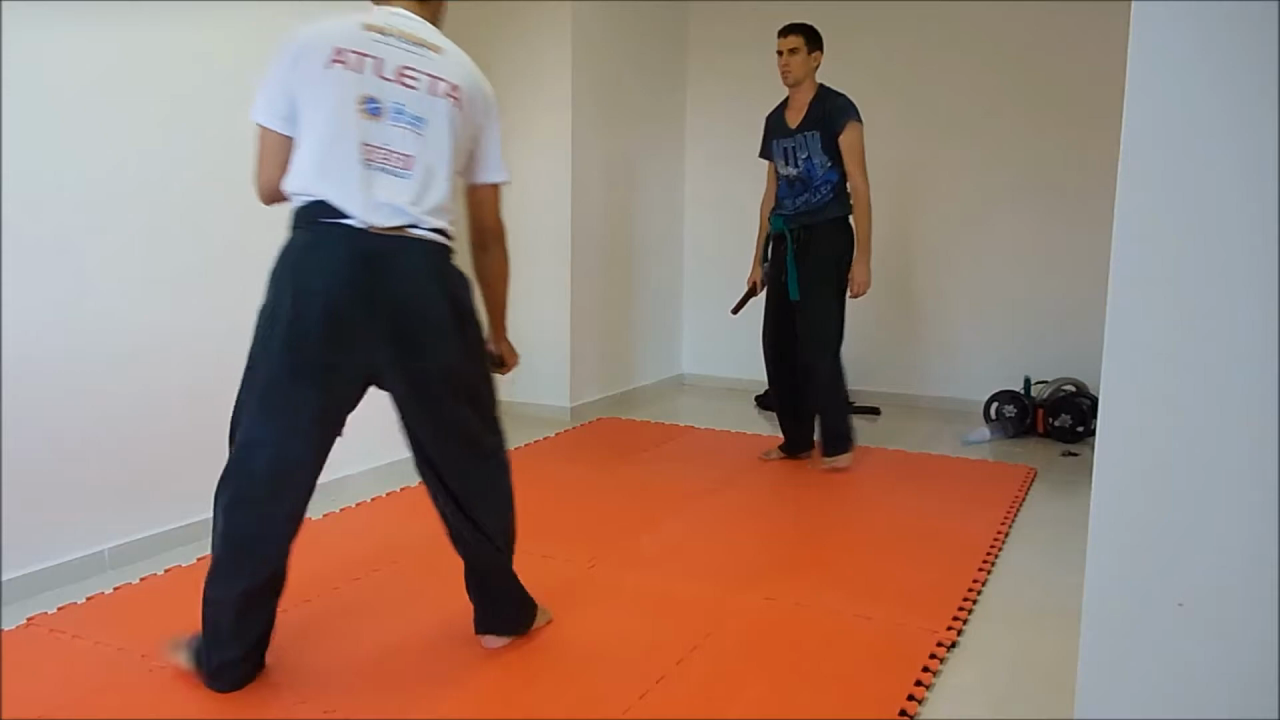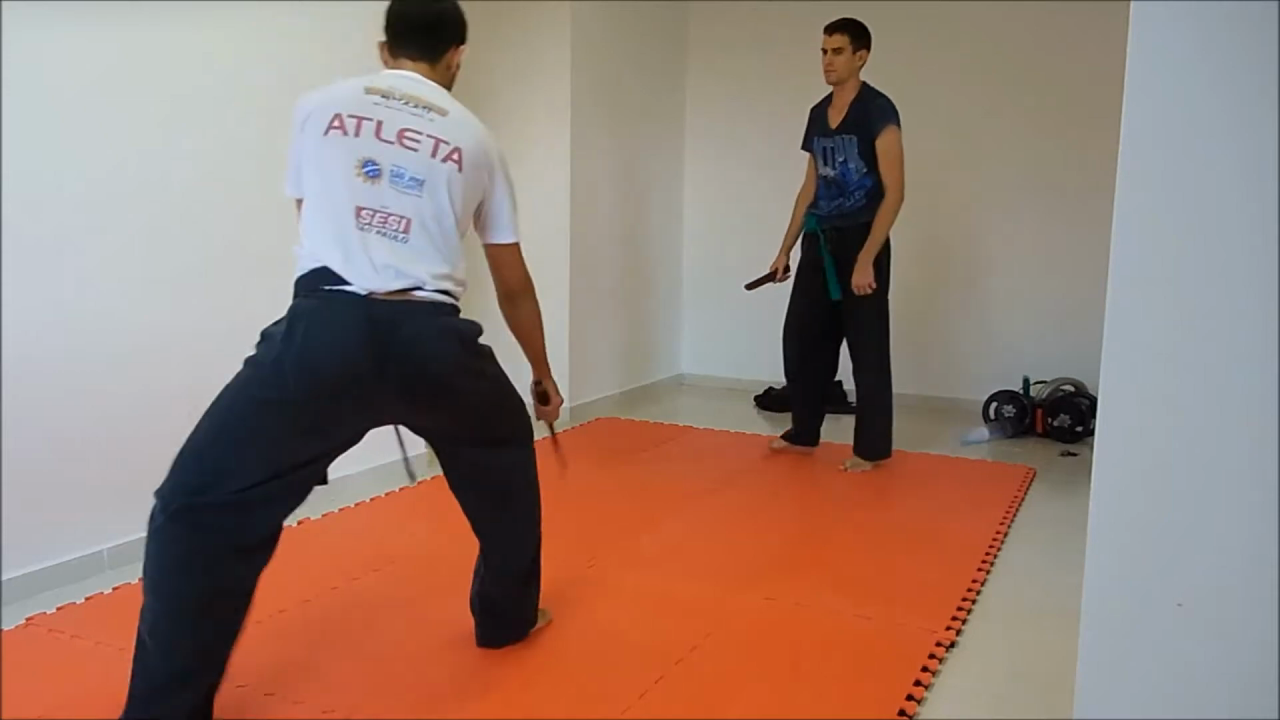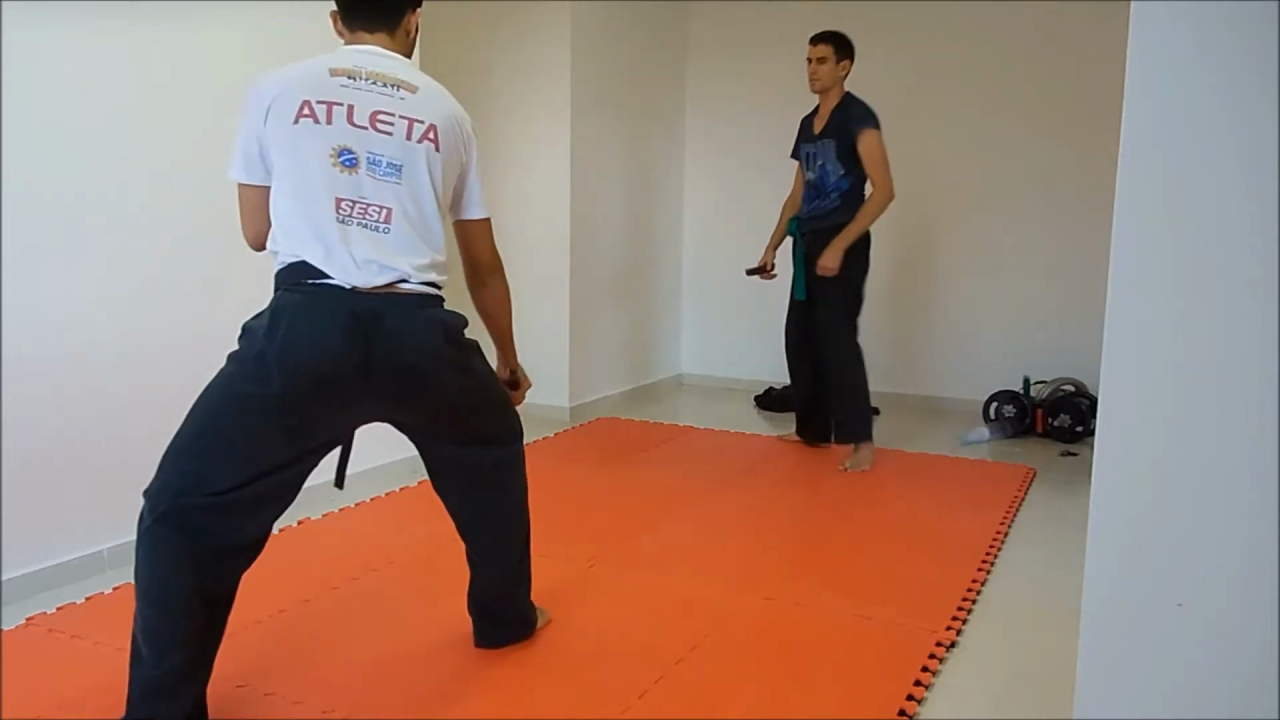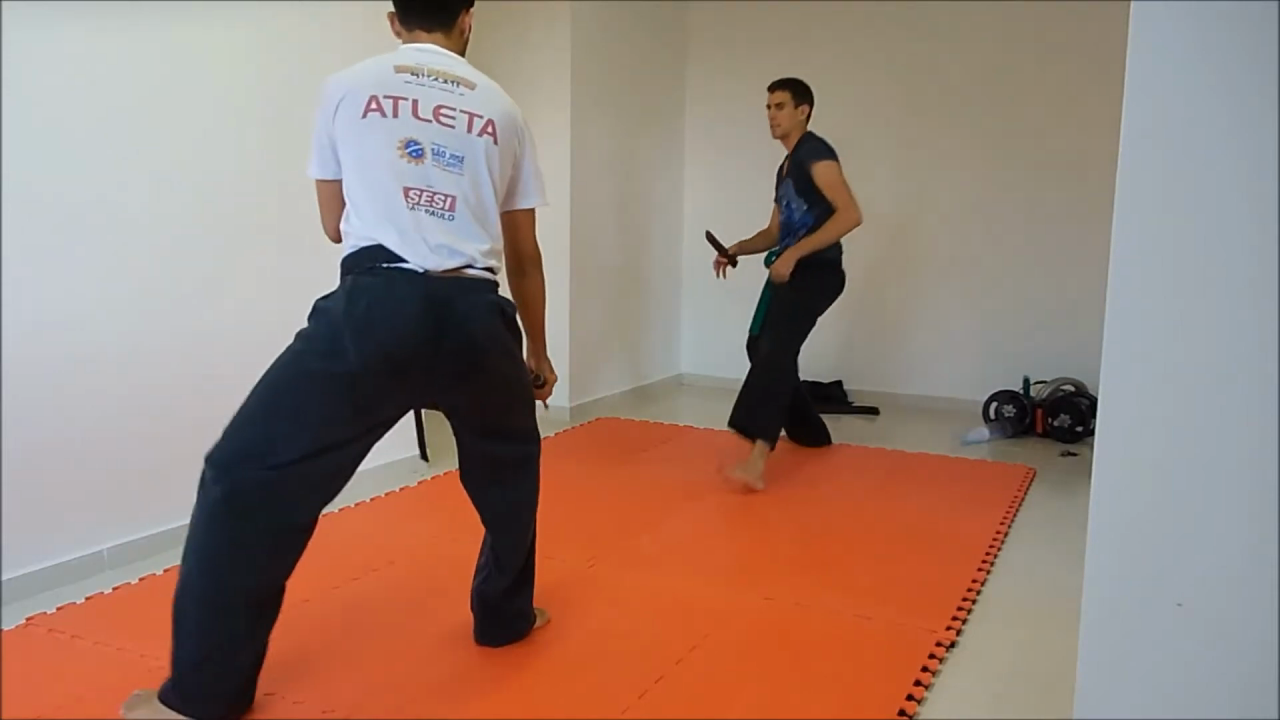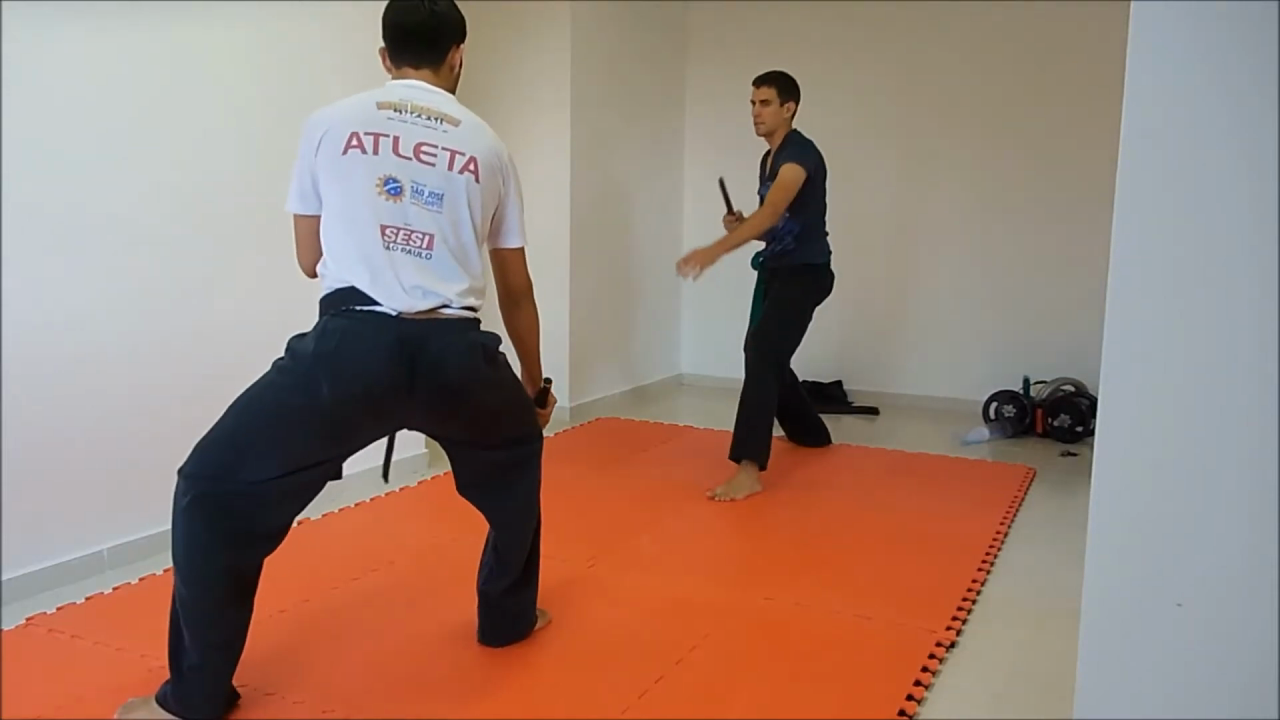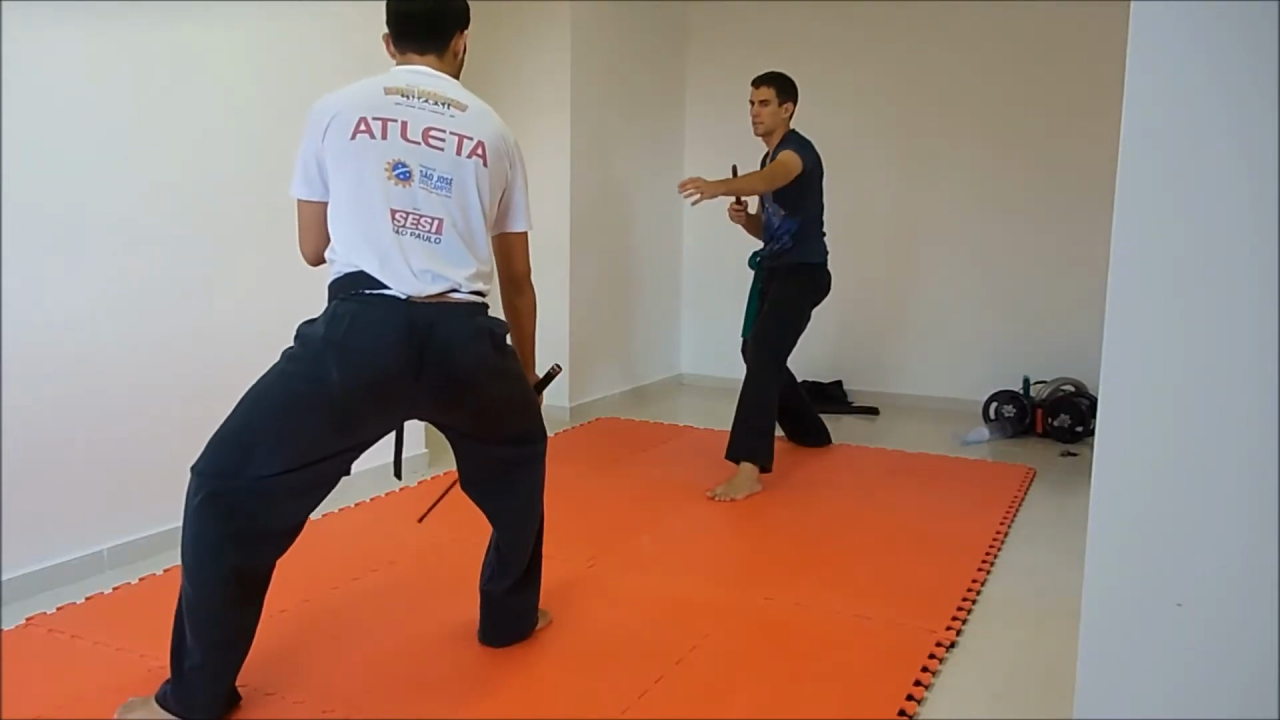
dt=0.5s
person 1, frame 1
right shoulder: (467, 77)
left elbow: (269, 184)
right elbow: (488, 230)
right wrist: (495, 331)
left hip: (322, 265)
right hip: (421, 278)
left knee: (268, 457)
right knee: (469, 448)
left ankle: (227, 654)
right ankle: (501, 611)
person 1, frame 2
left shoulder: (320, 107)
right shoulder: (475, 137)
right elbow: (514, 285)
right wrist: (543, 377)
left hip: (325, 333)
right hip: (427, 338)
left knee: (198, 507)
right knee: (505, 455)
right ankle: (506, 614)
person 1, frame 3
left shoulder: (278, 90)
right shoulder: (446, 111)
left elbow: (257, 232)
right elbow: (483, 266)
right wrist: (508, 364)
left hip: (308, 328)
right hip: (416, 333)
left knee: (185, 509)
right knee: (492, 452)
right ankle: (504, 616)
person 1, frame 4
left shoulder: (349, 87)
right shoulder: (500, 108)
right elbow: (524, 256)
right wrist: (537, 354)
left hip: (374, 309)
right hip: (470, 316)
left knee: (249, 477)
right knee: (509, 457)
right ankle: (505, 614)
person 1, frame 5
left shoulder: (330, 123)
right shoulder: (486, 144)
left elbow: (311, 260)
right elbow: (516, 289)
right wrist: (533, 384)
left hip: (352, 346)
right hip: (451, 353)
left knee: (216, 489)
right knee: (513, 455)
right ankle: (509, 615)
person 1, frame 6
left shoulder: (337, 109)
right shoulder: (492, 131)
left elbow: (314, 247)
right elbow: (517, 277)
right wrist: (525, 374)
left hip: (361, 333)
right hip: (460, 339)
left knee: (229, 487)
right knee: (517, 456)
right ankle: (511, 614)
person 2, frame 1
left shoulder: (838, 110)
right shoulder: (774, 120)
left elbow: (859, 187)
left wrist: (862, 257)
right wrist: (759, 258)
left hip: (826, 239)
right hip: (785, 243)
left knee: (817, 343)
right knee: (779, 345)
left ankle: (837, 444)
right ankle: (797, 440)
person 2, frame 2
left shoulder: (878, 111)
right shoulder: (817, 114)
left elbow: (893, 191)
left wrist: (867, 258)
right wrist: (786, 248)
left hip: (859, 242)
right hip: (819, 242)
left knee: (867, 347)
right knee: (802, 337)
left ankle: (871, 448)
right ankle: (804, 432)
person 2, frame 3
left shoulder: (858, 117)
right shoulder: (808, 124)
left elbow: (882, 191)
left wrist: (840, 245)
right wrist: (773, 245)
left hip: (841, 242)
right hip: (808, 241)
left knee: (836, 335)
right knee: (801, 338)
left ankle: (859, 439)
right ankle: (813, 428)
person 2, frame 4
left shoulder: (816, 153)
right shoulder: (786, 166)
left elbow: (850, 215)
left wrist: (793, 254)
right wrist: (740, 247)
left hip: (817, 269)
right hip: (796, 269)
left knee: (775, 342)
right knee: (762, 346)
left ankle: (759, 455)
right ankle: (809, 432)
person 2, frame 5
left shoulder: (799, 154)
right shoulder: (768, 159)
left elbow: (771, 214)
left wrist: (716, 249)
right wrist: (739, 226)
left hip: (805, 272)
right hip: (777, 271)
left knee: (762, 353)
right knee: (765, 355)
left ankle: (749, 470)
right ankle: (810, 432)
person 2, frame 6
left shoulder: (796, 151)
right shoulder: (771, 157)
left elbow: (766, 181)
left wrist: (717, 187)
right wrist: (744, 219)
left hip: (802, 272)
right hip: (775, 271)
left knee: (762, 355)
right knee: (761, 355)
left ankle: (749, 470)
right ankle: (811, 433)
